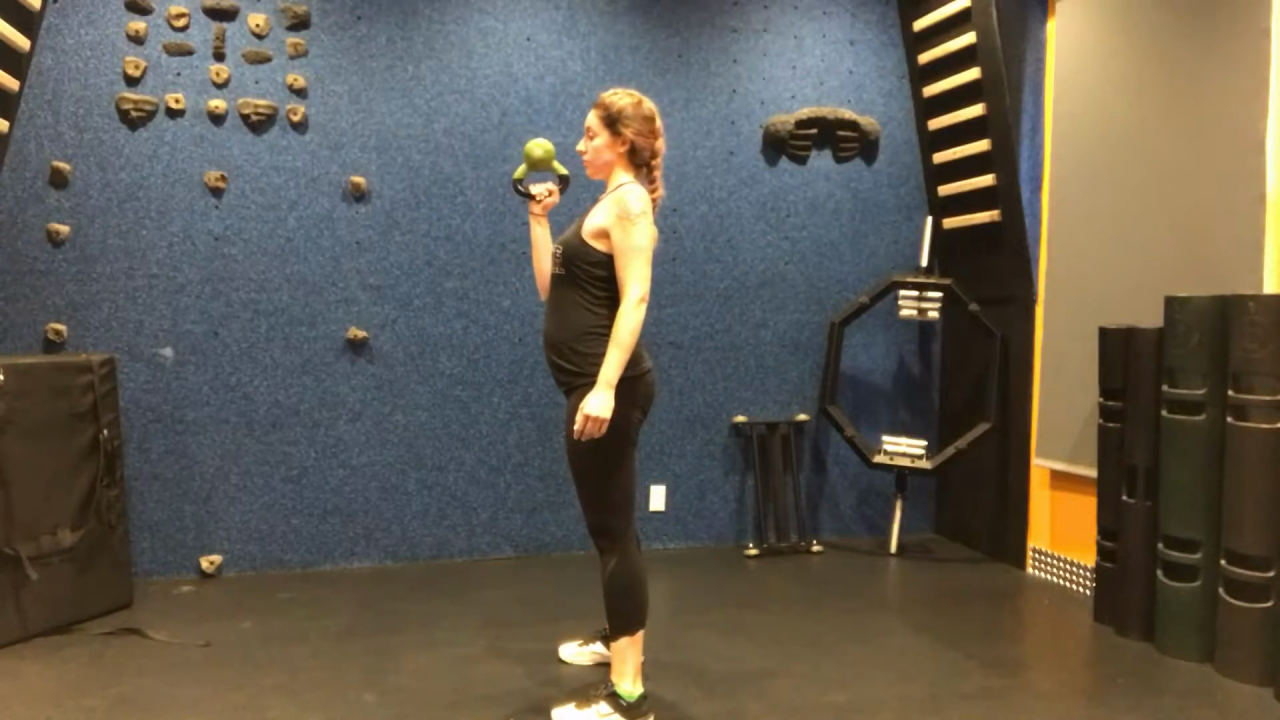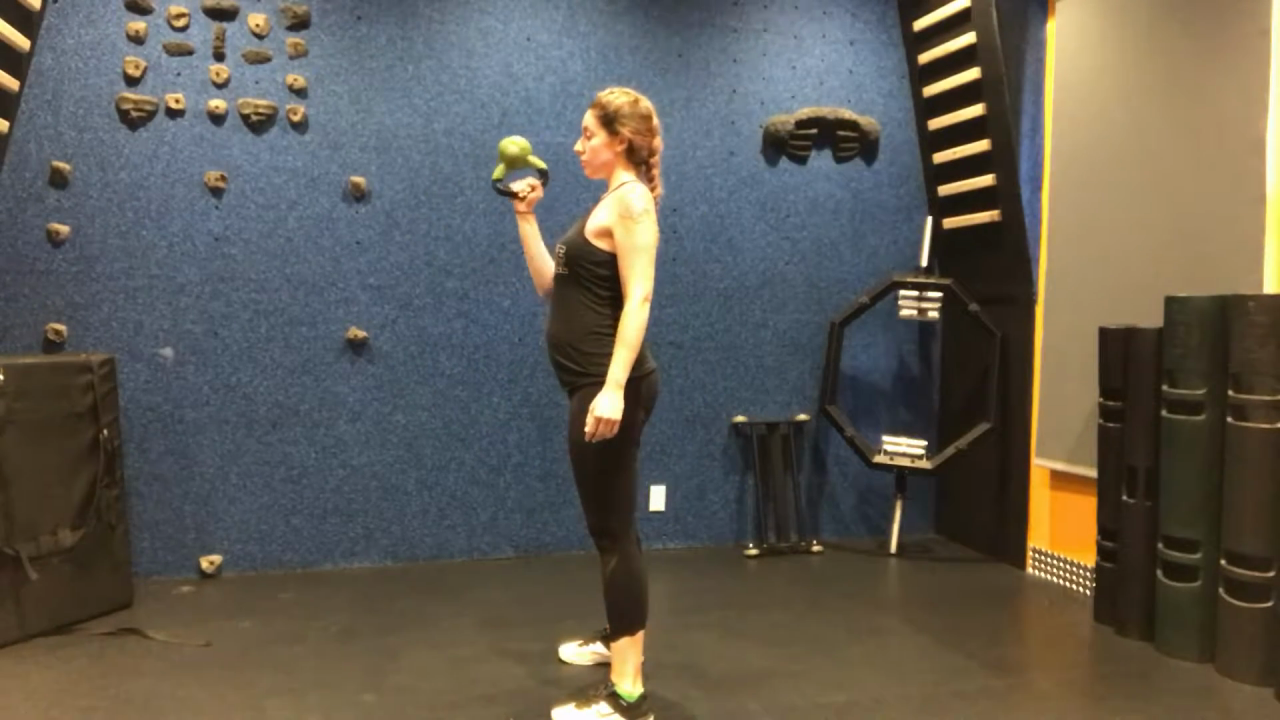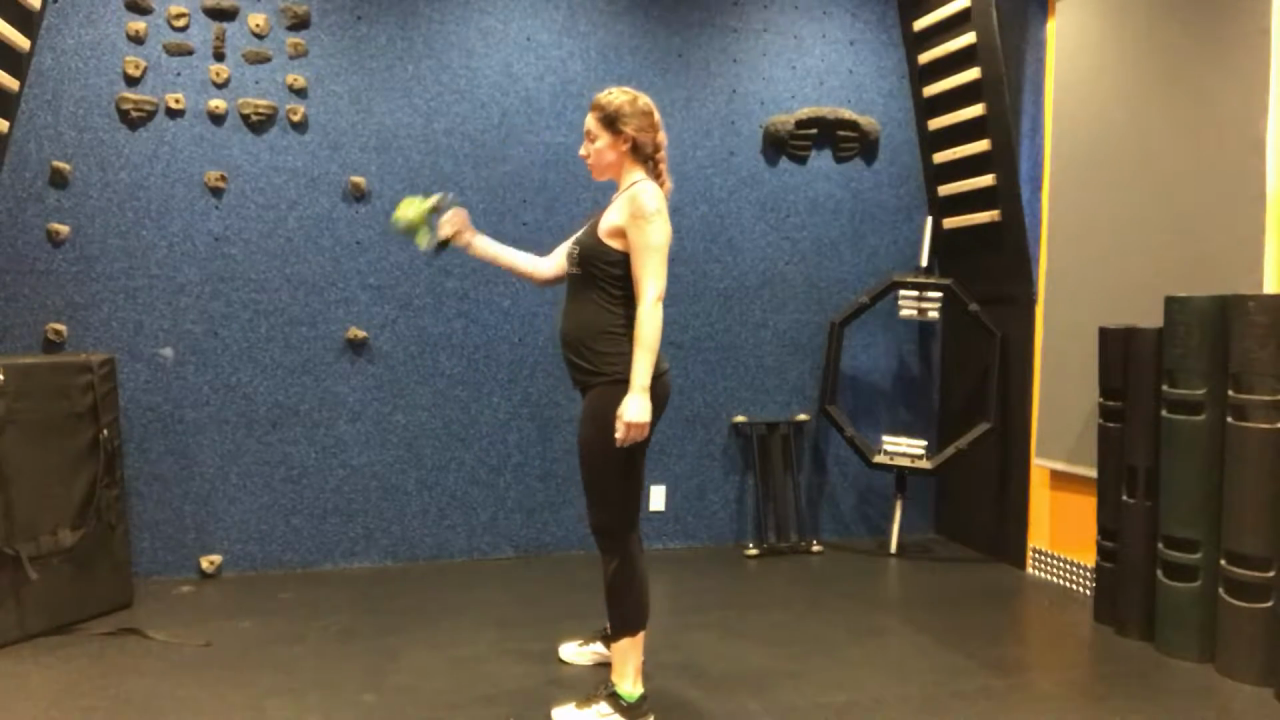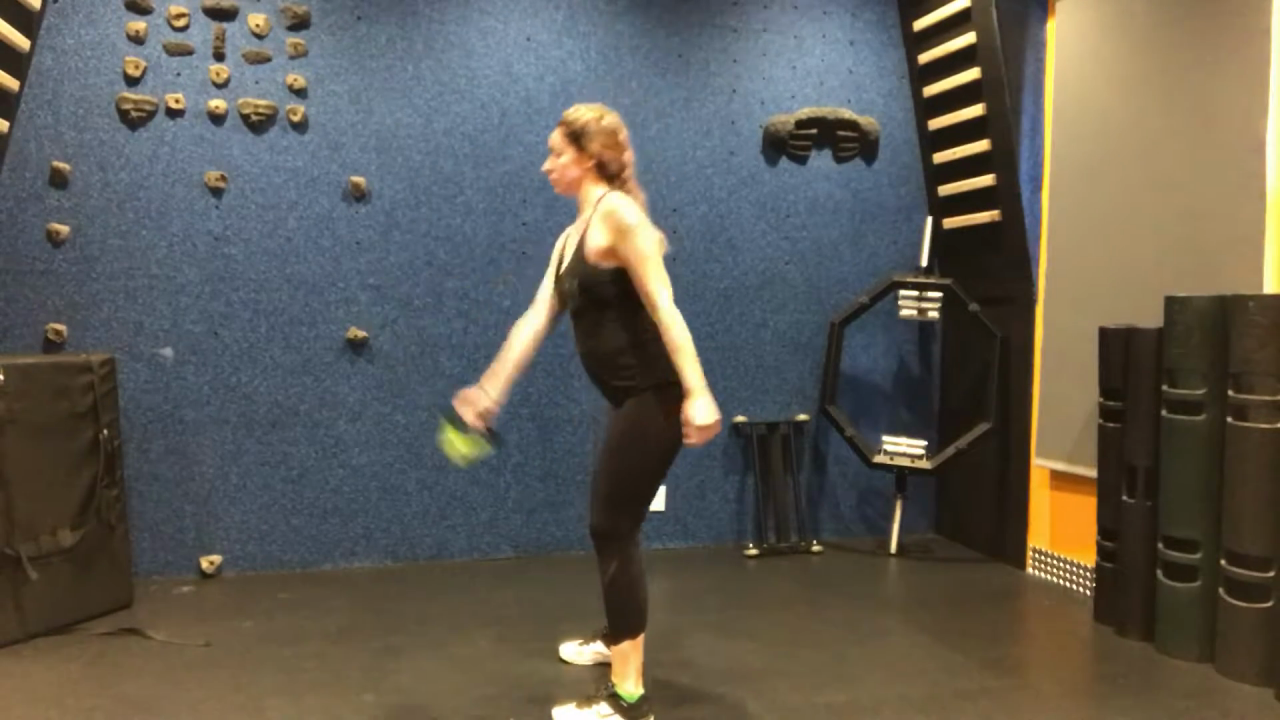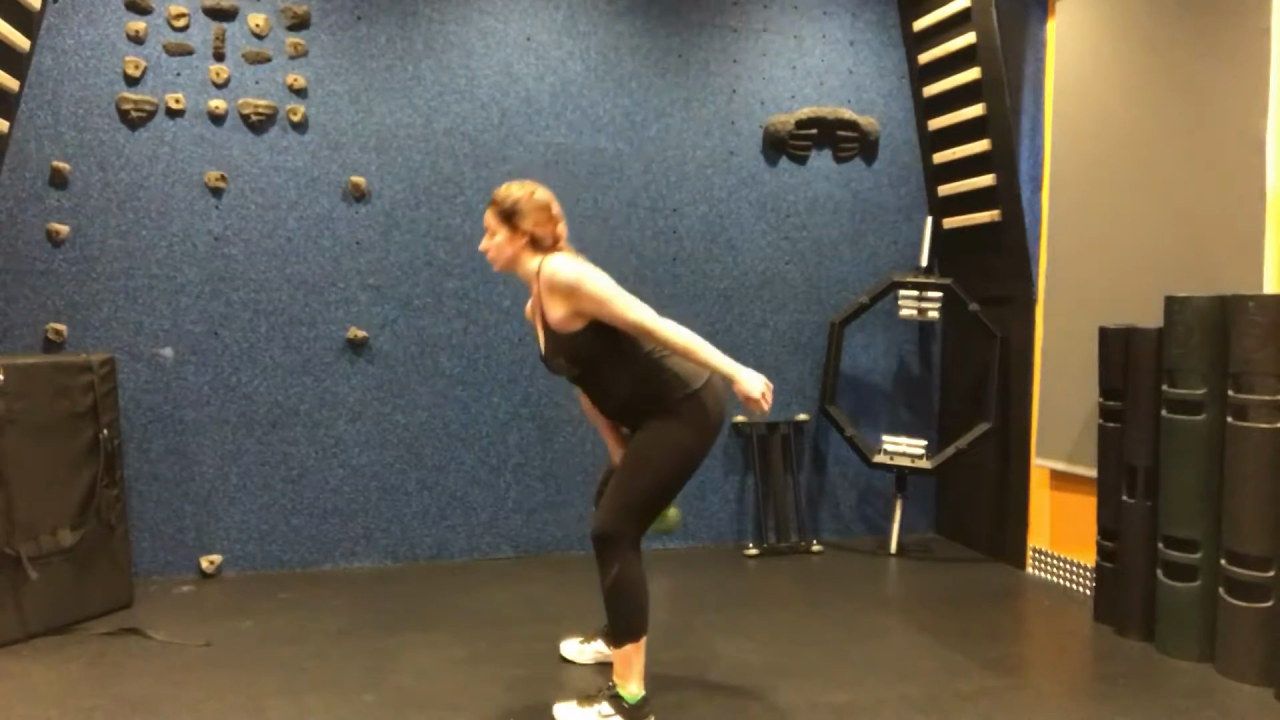
dt=0.3s
person 1, frame 1
left shoulder: (628, 201)
right shoulder: (604, 205)
left elbow: (634, 300)
right elbow: (550, 289)
left wrist: (605, 389)
right wrist: (539, 219)
left hip: (608, 386)
right hip: (591, 383)
left knee: (611, 528)
right knee: (609, 523)
right ankle: (620, 636)
person 1, frame 2
left shoulder: (631, 199)
right shoulder: (608, 204)
left elbow: (638, 300)
right elbow: (549, 284)
left wrist: (614, 389)
right wrist: (525, 216)
left hip: (609, 386)
right hip: (591, 383)
left knee: (611, 528)
right knee: (609, 523)
right ankle: (620, 634)
person 1, frame 3
left shoulder: (645, 201)
right shoulder: (613, 211)
left elbow: (651, 302)
right elbow: (547, 269)
left wrist: (639, 392)
right wrist: (472, 241)
left hip: (622, 388)
right hip: (603, 386)
left knee: (614, 527)
right knee: (611, 523)
right ankle: (623, 635)
person 1, frame 4
left shoulder: (618, 213)
right shoulder: (576, 232)
left elbow: (662, 305)
right elbow: (538, 316)
left wrist: (698, 393)
right wrist: (491, 389)
left hip: (655, 397)
right hip: (634, 397)
left knee: (611, 527)
right knee: (610, 520)
right ankle: (620, 633)
person 1, frame 5
left shoulder: (562, 276)
right shoulder: (535, 303)
left elbow: (652, 325)
right elbow: (589, 384)
left wrist: (734, 372)
right wrist: (622, 457)
left hip: (686, 407)
right hip: (656, 412)
left knee: (614, 531)
right knee: (612, 514)
right ankle: (619, 635)
